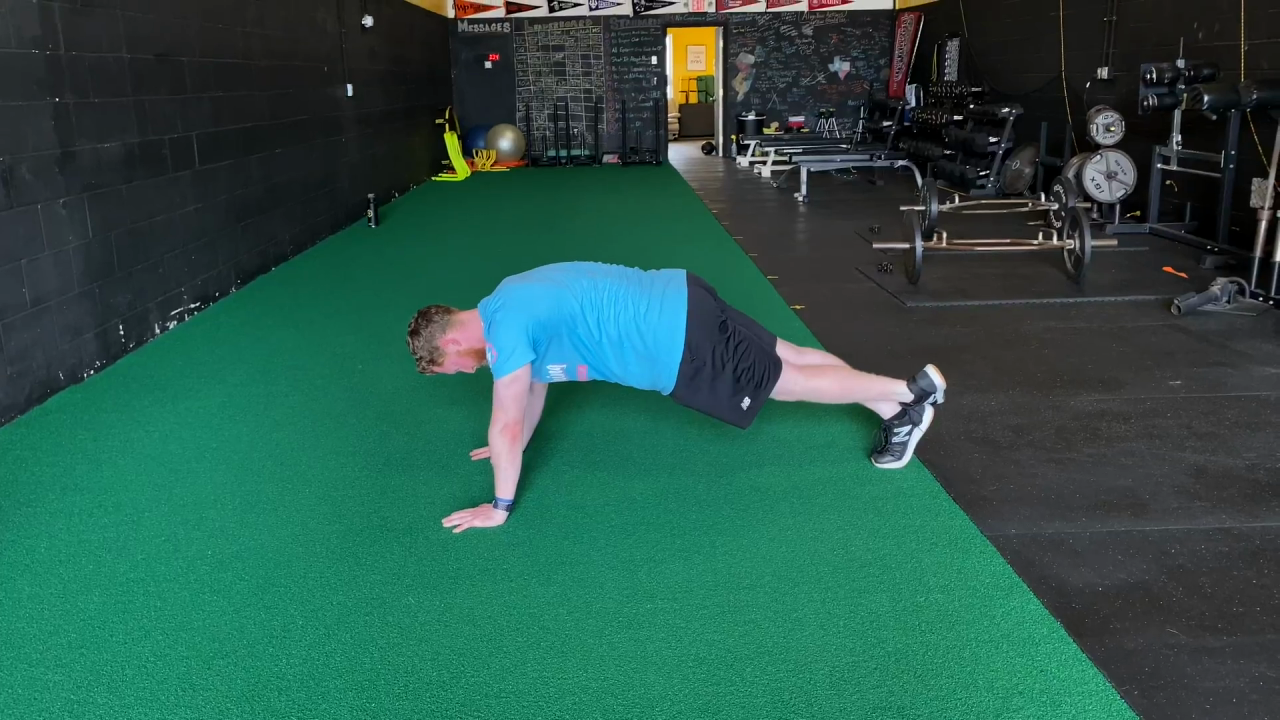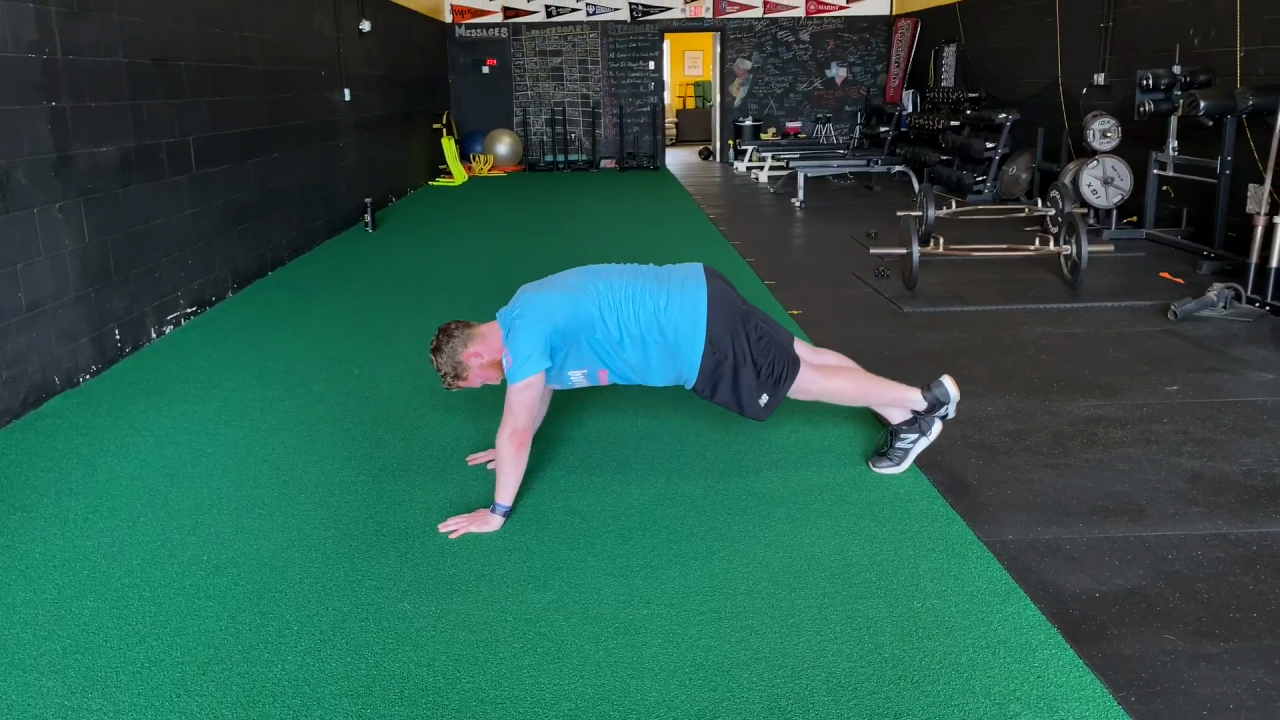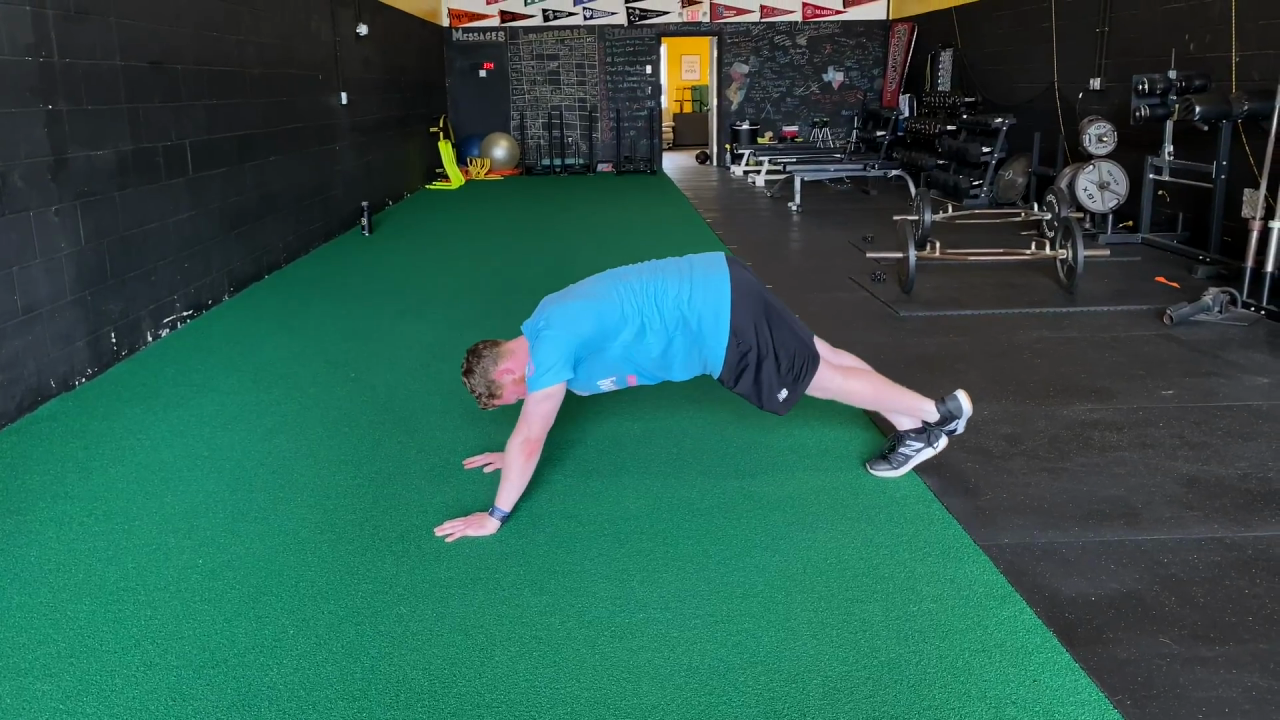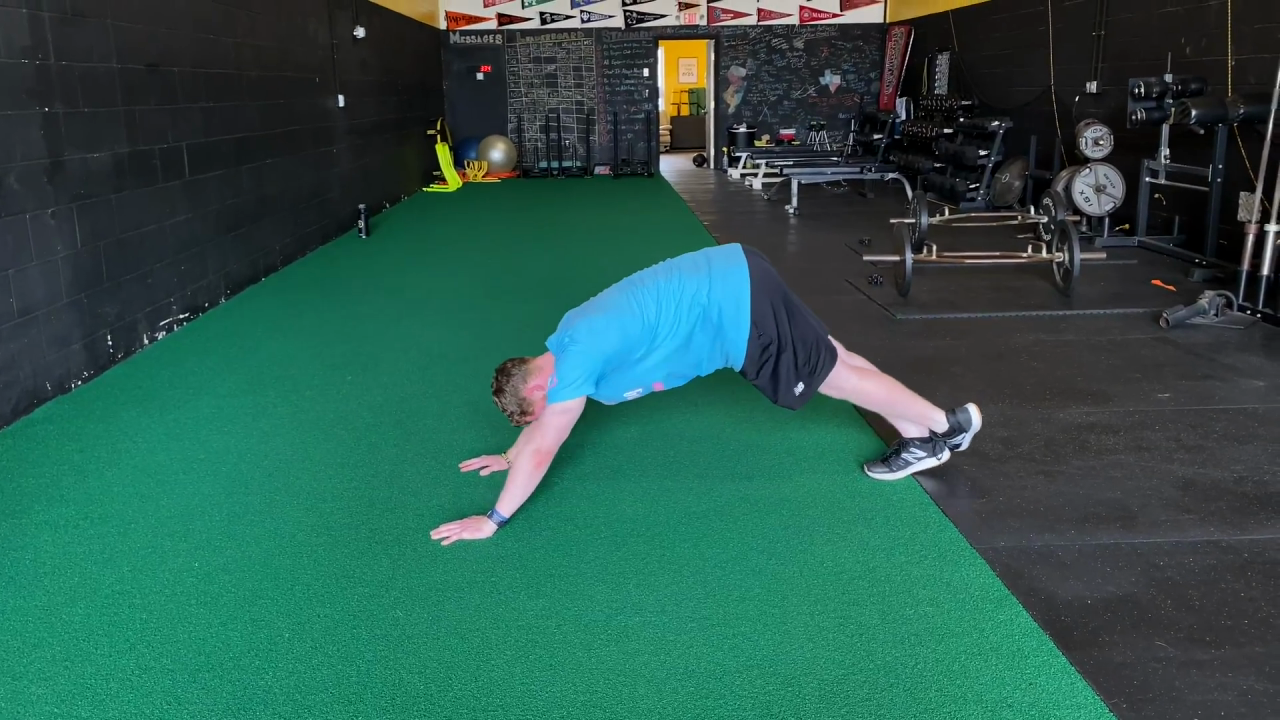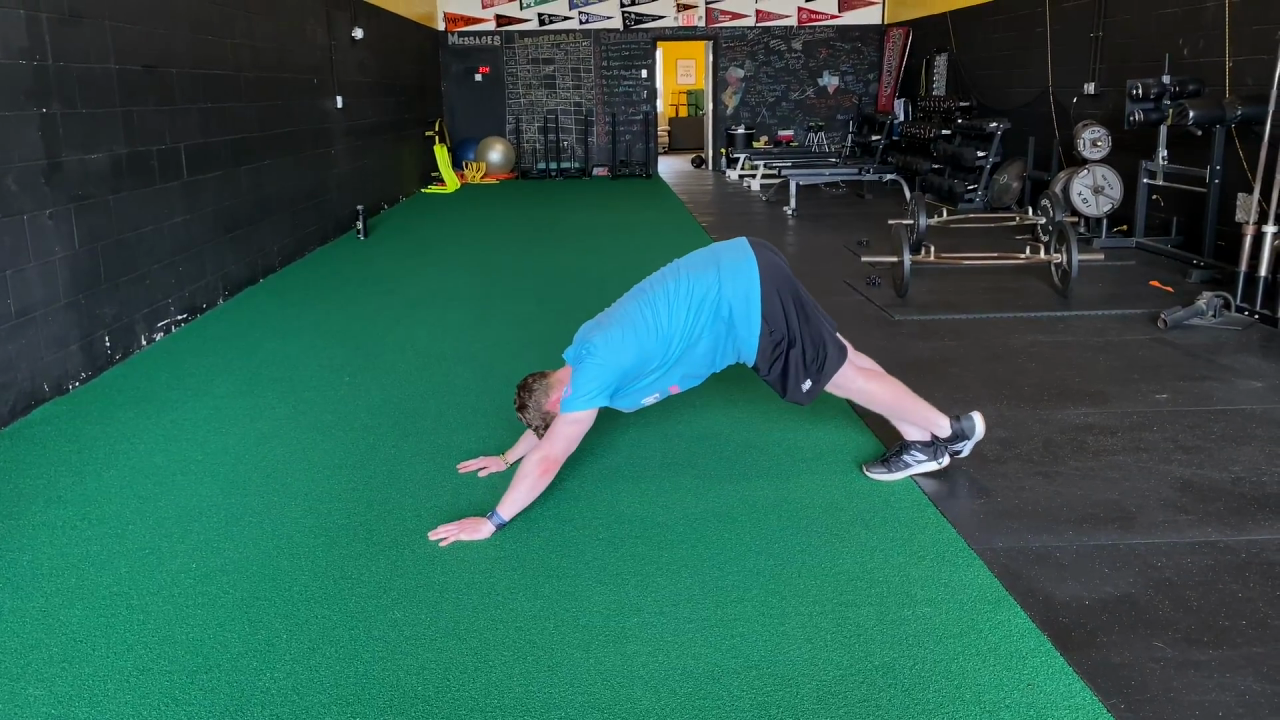
dt=0.5s
person 1, frame 1
left shoulder: (504, 327)
right shoulder: (512, 305)
left elbow: (505, 424)
right elbow: (535, 381)
left wrist: (500, 506)
right wrist: (514, 447)
left hip: (680, 344)
right hip: (678, 308)
left knee: (787, 383)
right knee: (787, 357)
left ankle: (911, 392)
right ankle: (898, 408)
person 1, frame 2
left shoulder: (523, 335)
right shoulder: (528, 314)
left elbow: (515, 428)
right elbow: (542, 387)
left wrist: (497, 512)
right wrist: (510, 449)
left hip: (697, 336)
right hip: (694, 301)
left knee: (802, 379)
right knee: (801, 357)
left ankle: (924, 401)
right ankle: (906, 418)
person 1, frame 3
left shoulder: (549, 344)
right shoulder: (550, 326)
left elbow: (530, 438)
right elbow: (537, 419)
left wrist: (495, 515)
right wrist: (512, 453)
left hip: (719, 319)
right hip: (717, 289)
left knee: (819, 377)
right knee: (817, 355)
left ankle: (937, 412)
right ankle: (914, 428)
person 1, frame 4
left shoulder: (576, 360)
right shoulder: (570, 342)
left elbow: (542, 447)
right elbow: (542, 414)
left wrist: (493, 519)
right wrist: (509, 456)
left hip: (737, 308)
right hip: (733, 281)
left knee: (832, 376)
right knee: (830, 357)
left ankle: (945, 424)
right ankle: (919, 435)
person 1, frame 5
left shoulder: (593, 371)
right shoulder: (586, 352)
left elbow: (549, 456)
right elbow: (549, 415)
left wrist: (492, 520)
right wrist: (508, 456)
left hip: (747, 297)
right hip: (743, 273)
left knee: (838, 372)
right knee: (836, 356)
left ankle: (947, 432)
right ankle: (921, 437)
